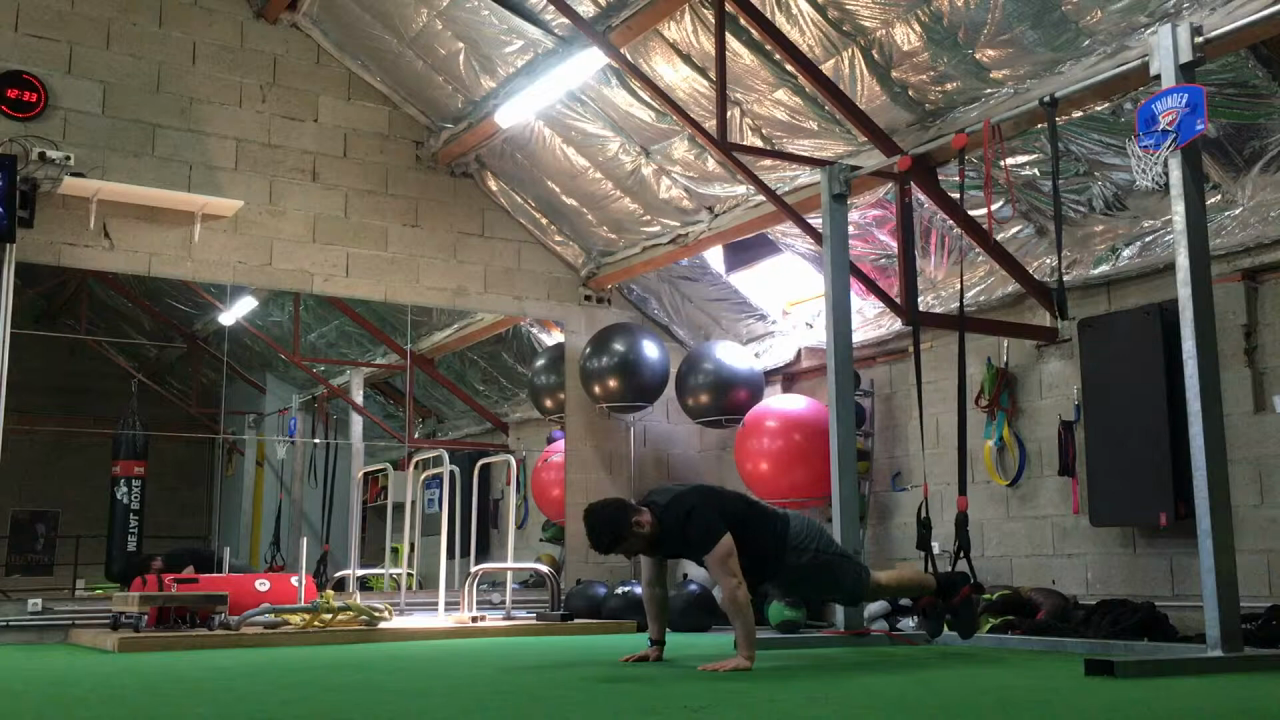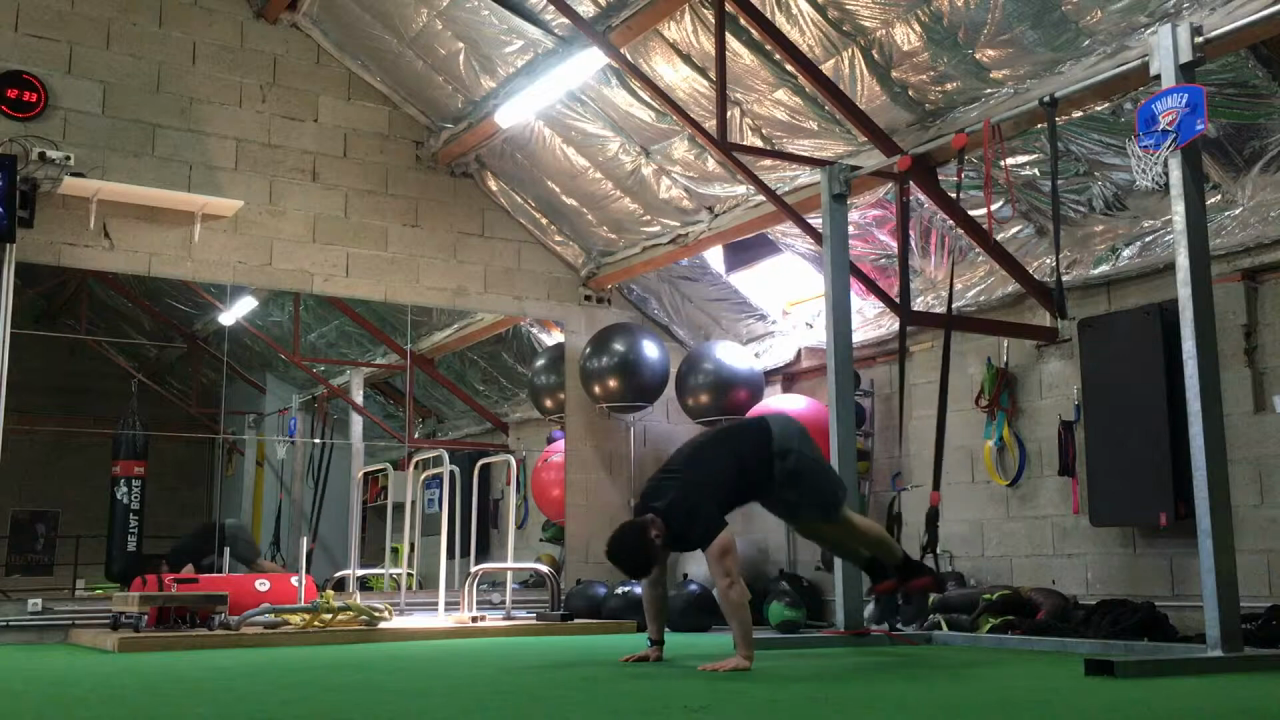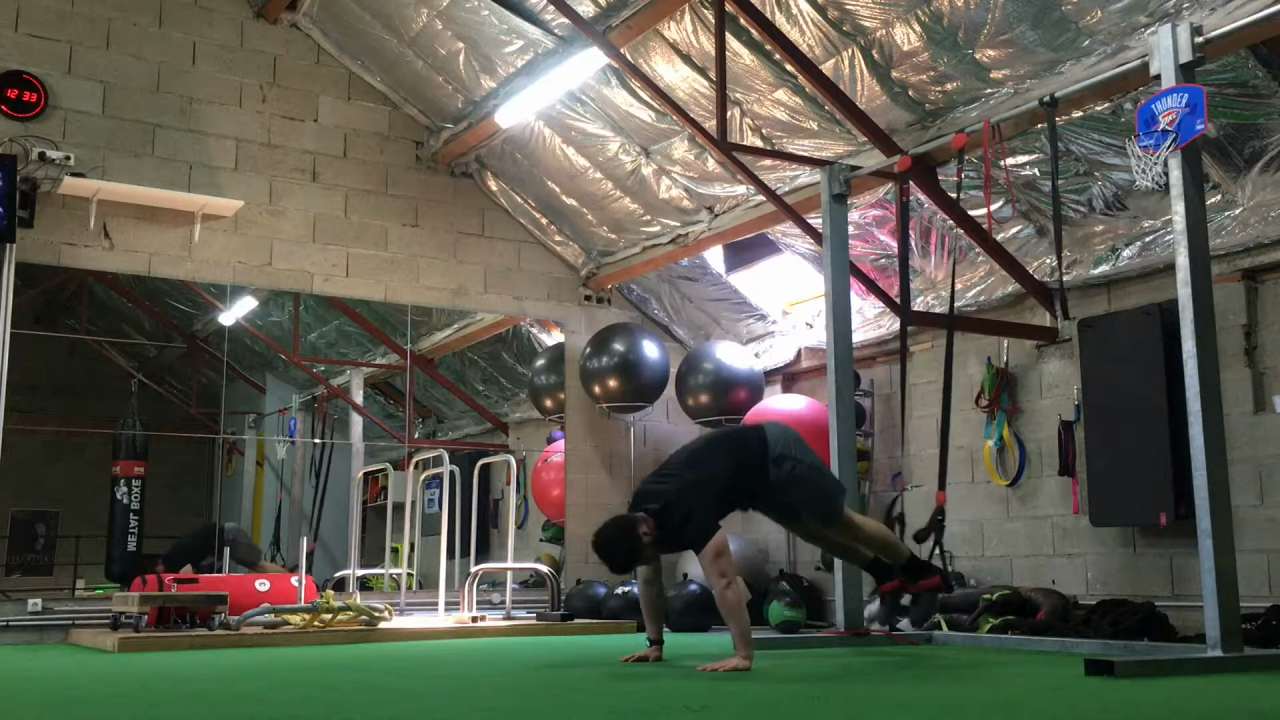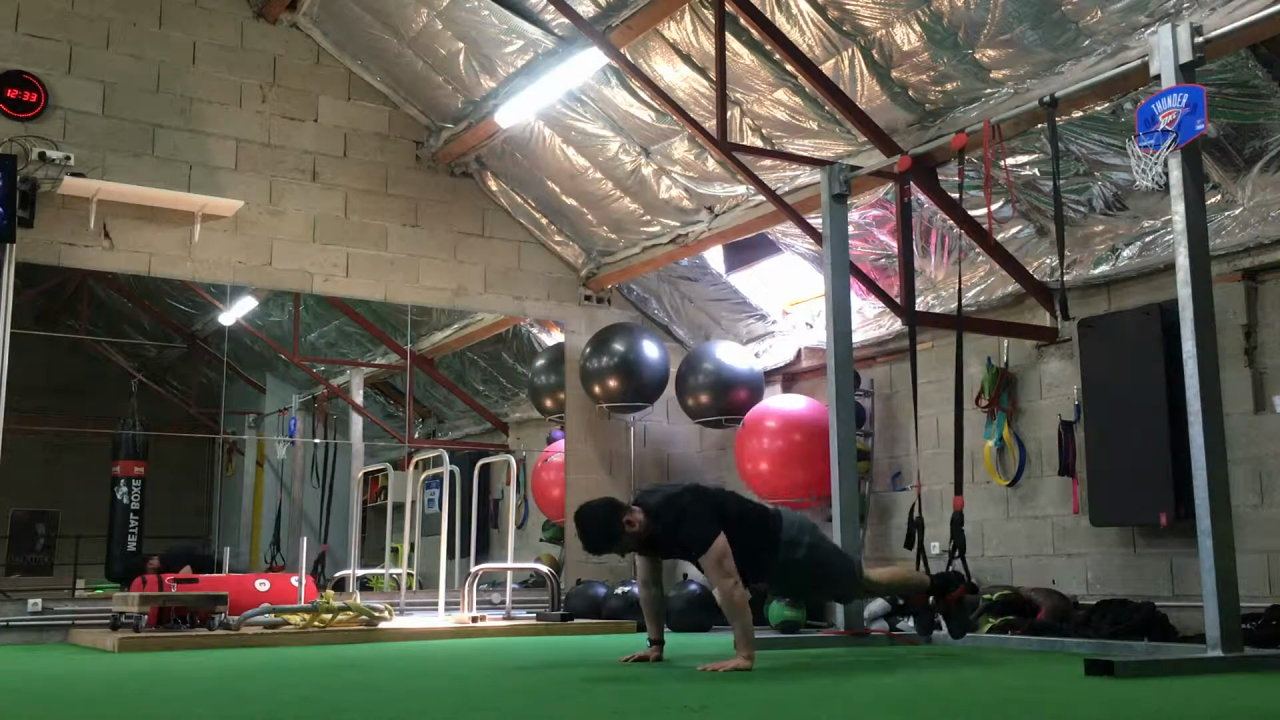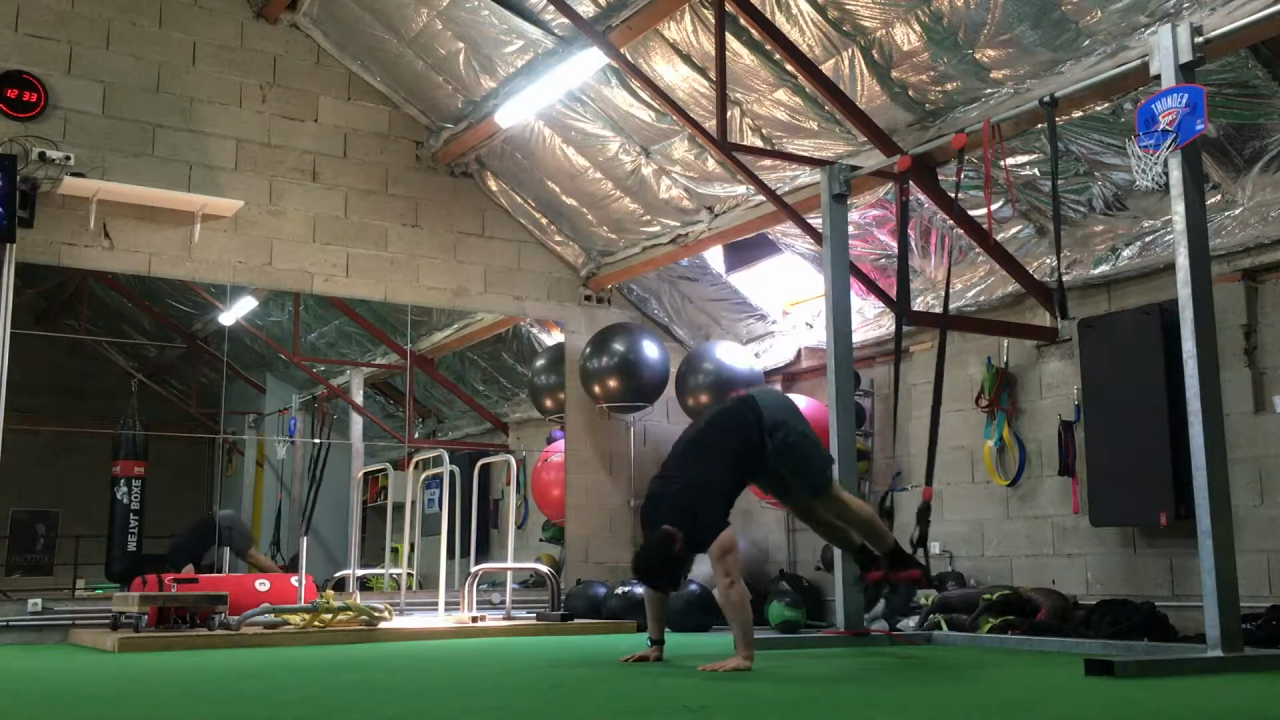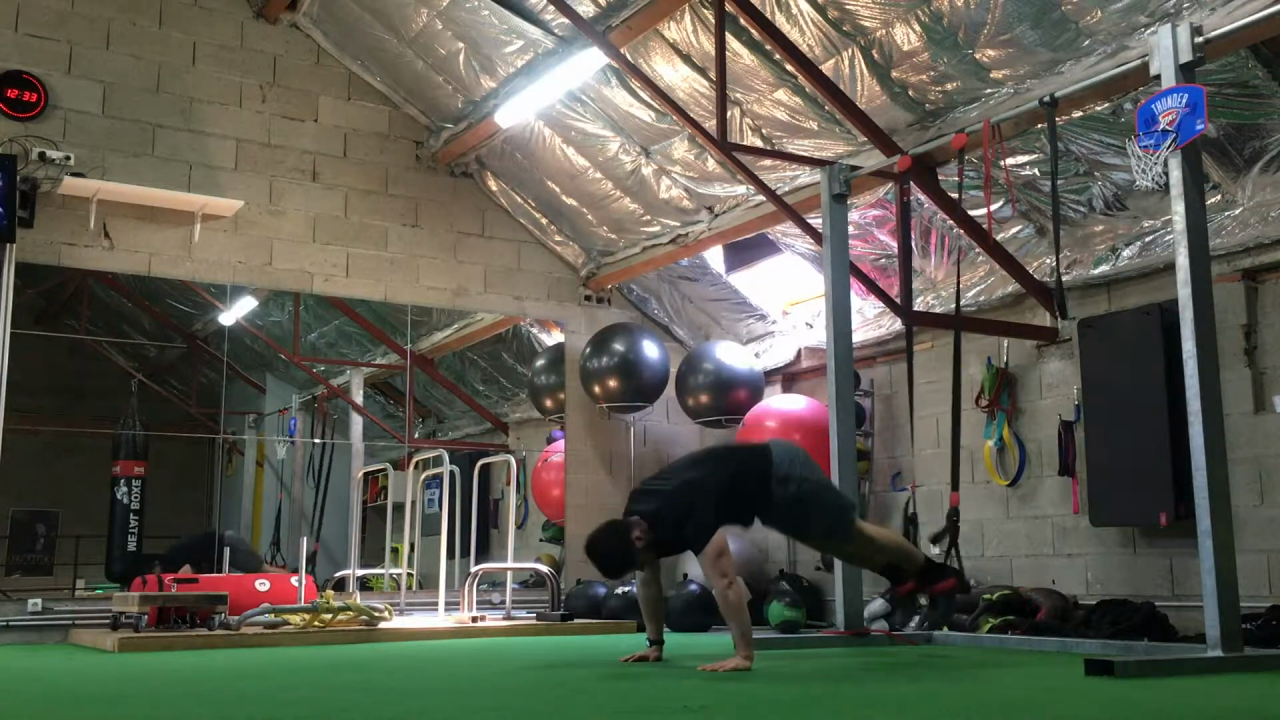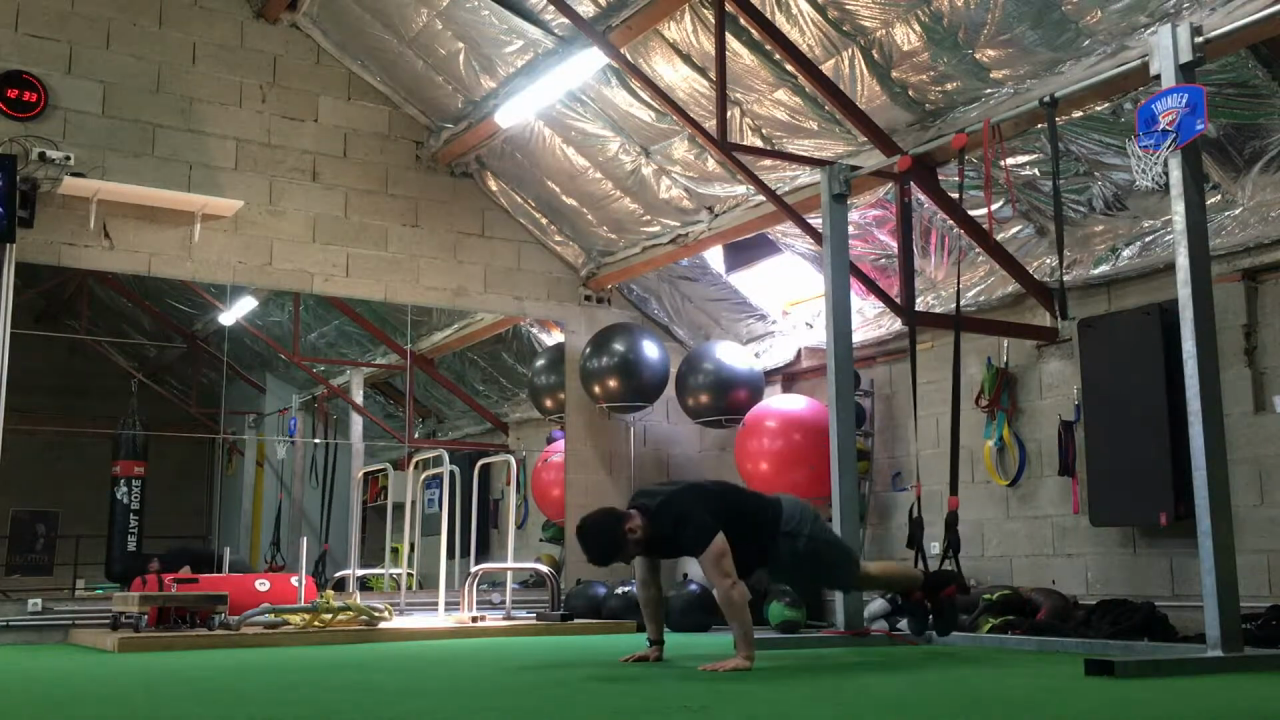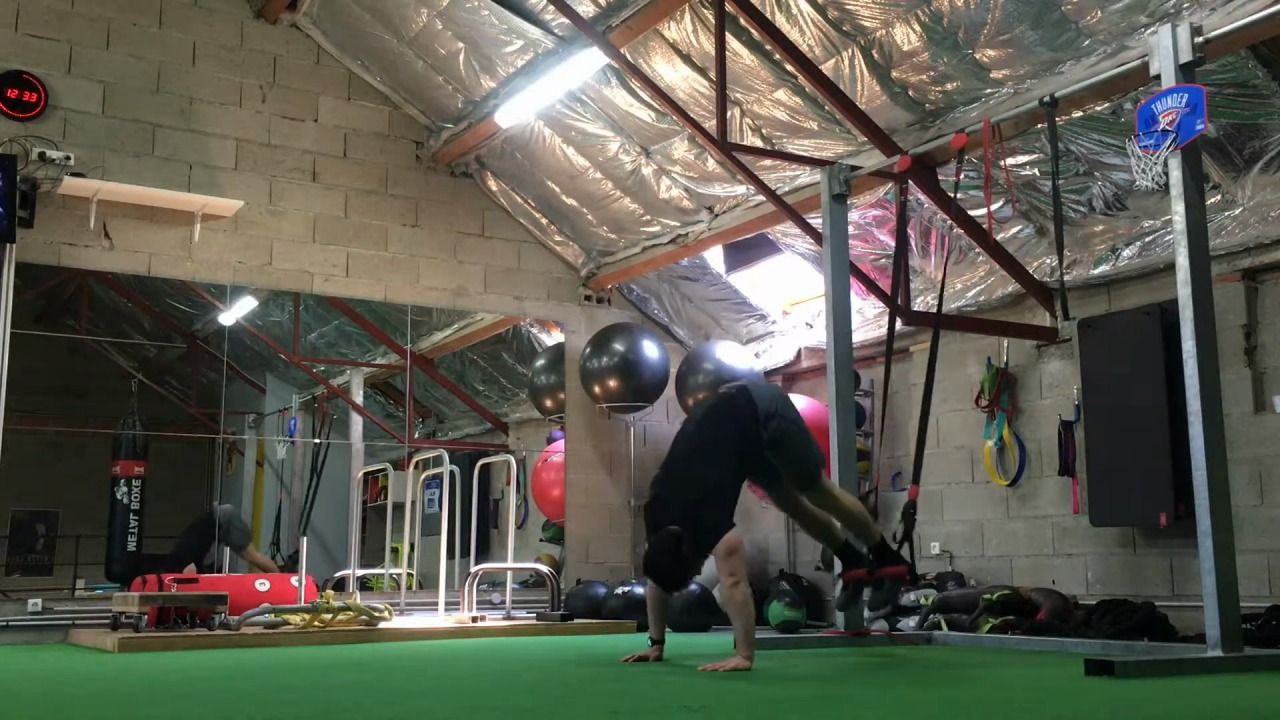
dt=0.4s
person 1, frame 1
left shoulder: (690, 513)
right shoulder: (650, 517)
left elbow: (732, 583)
right elbow: (653, 584)
left wrist: (745, 655)
right wrist: (656, 644)
left hip: (792, 546)
right hip: (775, 563)
left knee: (865, 587)
right knee: (862, 587)
left ankle: (950, 586)
right ankle: (925, 596)
person 1, frame 2
left shoulder: (693, 510)
right shoulder: (648, 514)
left elbow: (728, 581)
right elbow: (654, 582)
left wrist: (743, 656)
right wrist: (655, 644)
left hip: (779, 443)
right hip: (762, 455)
left knee: (835, 518)
right knee: (808, 524)
left ankle: (908, 569)
right ankle: (881, 572)
person 1, frame 3
left shoulder: (684, 511)
right shoulder: (640, 514)
left elbow: (723, 582)
right elbow: (649, 581)
left wrist: (743, 655)
right wrist: (655, 643)
left hip: (776, 452)
right hip: (757, 467)
left knee: (837, 522)
right knee: (807, 529)
left ankle: (918, 571)
right ankle: (886, 573)
person 1, frame 4
left shoulder: (684, 512)
right shoulder: (644, 517)
left elbow: (728, 583)
right elbow: (649, 584)
left wrist: (745, 655)
right wrist: (656, 644)
left hip: (786, 542)
right hip: (770, 557)
left knee: (858, 582)
right knee: (851, 584)
left ankle: (943, 585)
right ankle: (918, 593)
person 1, frame 5
left shoulder: (698, 510)
right shoulder: (656, 510)
left elbow: (728, 582)
right elbow: (656, 577)
left wrist: (744, 656)
right wrist: (656, 645)
left hip: (769, 418)
right hip: (742, 415)
left knee: (827, 499)
right knee: (801, 505)
left ankle: (899, 561)
right ankle: (871, 562)
person 1, frame 6
left shoulder: (683, 511)
right shoulder: (637, 516)
left elbow: (725, 582)
right elbow: (648, 581)
left wrist: (743, 654)
right wrist: (655, 643)
left hip: (781, 470)
right hip: (764, 484)
left knee: (849, 534)
right knee: (823, 540)
left ankle: (936, 574)
right ankle: (901, 575)
person 1, frame 7
left shoulder: (681, 513)
right shoulder: (640, 515)
left elbow: (726, 582)
right elbow: (647, 582)
left wrist: (745, 654)
right wrist: (655, 644)
left hip: (786, 530)
right hip: (768, 543)
left knee: (857, 576)
right knee: (848, 577)
left ankle: (936, 582)
right ankle: (912, 591)
person 1, frame 8
left shoulder: (703, 514)
right shoulder: (658, 512)
left elbow: (733, 582)
right elbow: (657, 581)
left wrist: (744, 656)
right wrist: (656, 644)
left hip: (762, 409)
left knee: (821, 493)
right knee: (787, 500)
left ankle: (886, 557)
right ankle: (853, 561)
